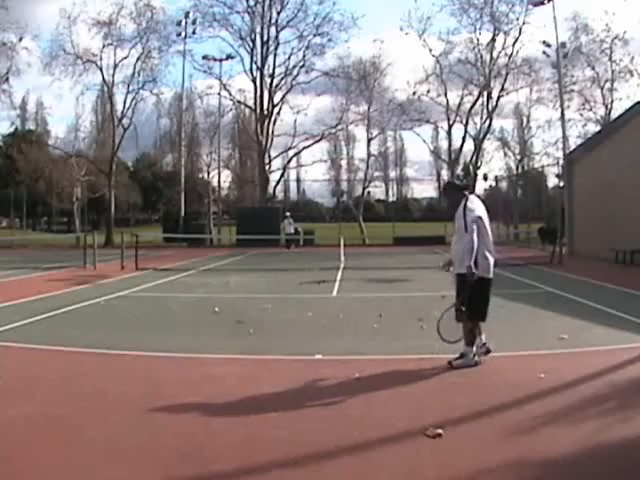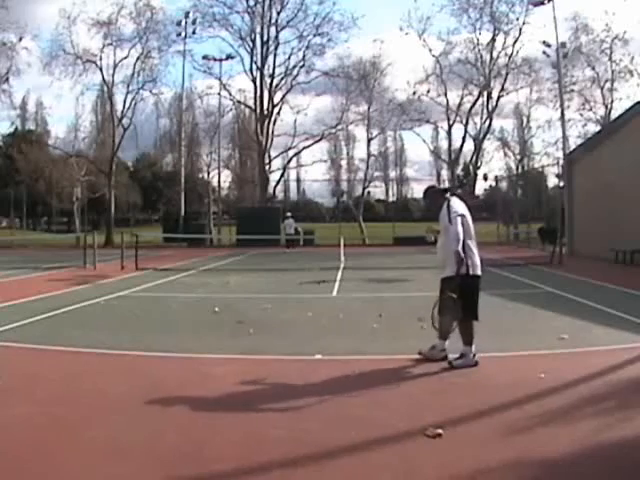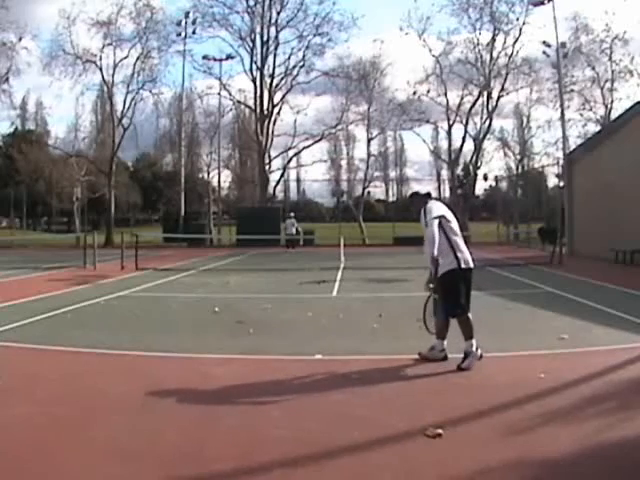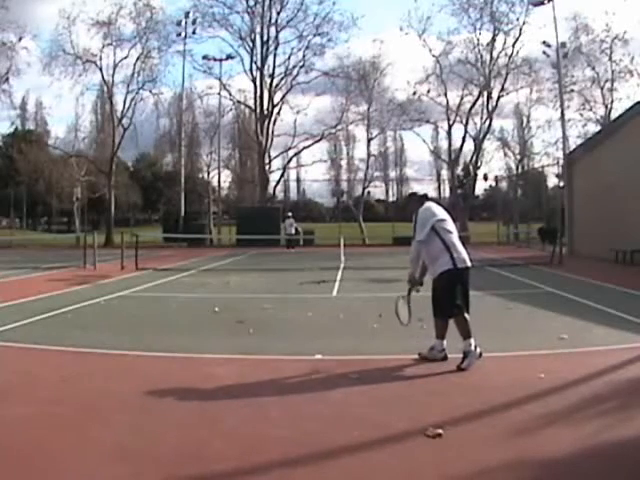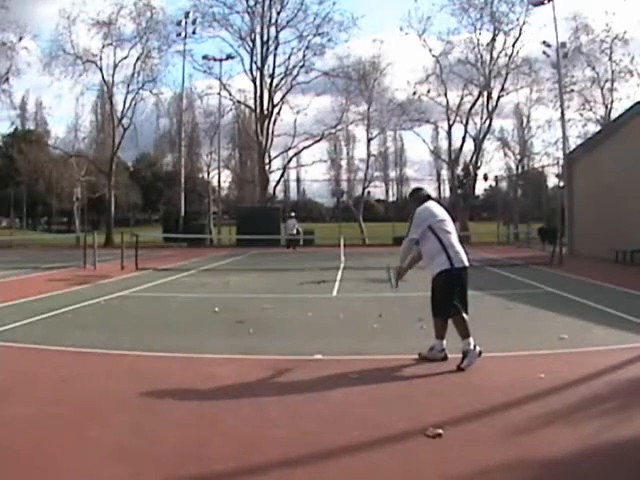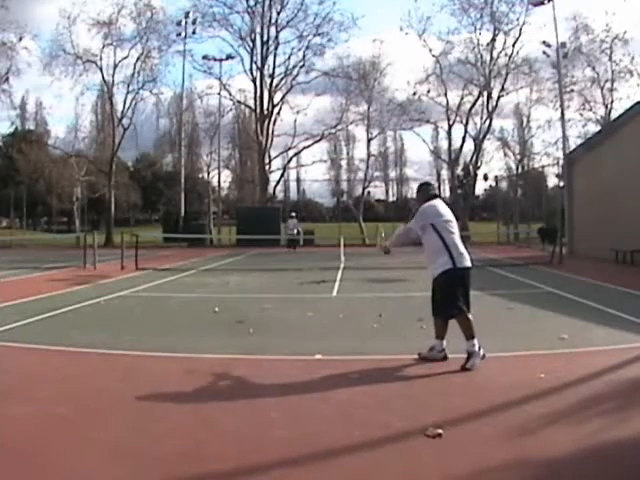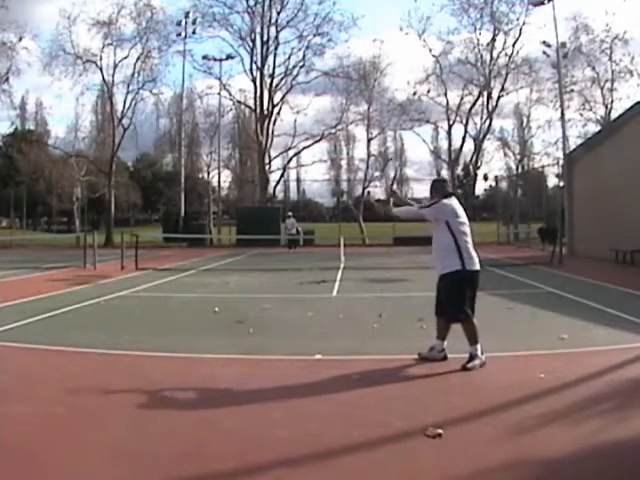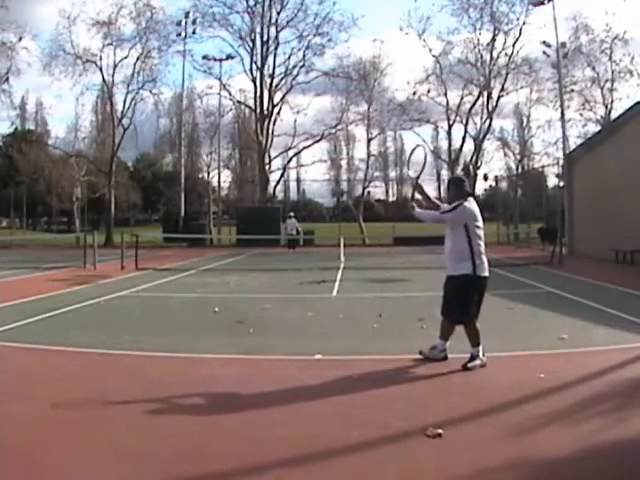
dt=0.5s
person 1, frame 1
left shoulder: (466, 207)
right shoulder: (471, 204)
left elbow: (470, 238)
left wrist: (469, 265)
right wrist: (453, 259)
left hip: (472, 270)
right hip: (476, 268)
left knee: (468, 313)
right knee: (472, 312)
left ankle: (469, 354)
right ankle: (480, 344)
person 1, frame 2
left shoulder: (450, 206)
right shoulder: (449, 206)
left elbow: (455, 229)
left wrist: (457, 251)
right wrist: (437, 234)
left hip: (462, 269)
right hip: (452, 269)
left knee: (463, 314)
right knee: (446, 310)
left ankle: (469, 355)
right ankle: (440, 348)
person 1, frame 3
left shoulder: (429, 207)
right shoulder: (434, 209)
left elbow: (431, 229)
left wrist: (433, 255)
right wrist: (432, 275)
left hip: (455, 266)
right hip: (447, 267)
left knee: (459, 308)
right knee: (442, 309)
left ankle: (472, 349)
right ankle: (439, 348)
person 1, frame 4
left shoulder: (424, 211)
right shoulder: (430, 213)
left elbow: (417, 243)
right elbow: (427, 250)
left wrist: (412, 272)
right wrist: (420, 276)
left hip: (452, 266)
right hip: (444, 268)
left knee: (456, 308)
right knee: (440, 309)
left ankle: (471, 348)
right ankle: (439, 348)
person 1, frame 5
left shoulder: (423, 211)
right shoulder: (430, 212)
left elbow: (409, 242)
right elbow: (421, 248)
left wrist: (400, 265)
right wrist: (406, 268)
left hip: (450, 267)
right hip: (444, 268)
left knee: (454, 308)
right knee: (439, 309)
left ankle: (470, 347)
right ankle: (439, 348)
person 1, frame 6
left shoulder: (428, 208)
right shoulder: (435, 209)
left elbow: (407, 230)
right elbow: (416, 234)
left wrist: (389, 245)
right wrist: (395, 243)
left hip: (453, 267)
right hip: (445, 268)
left knee: (458, 308)
right knee: (439, 310)
left ankle: (474, 349)
right ankle: (439, 349)
person 1, frame 7
left shoulder: (444, 205)
right shoulder: (445, 207)
left elbow: (416, 213)
right elbow: (421, 211)
left wrist: (394, 210)
right wrist: (401, 201)
left hip: (461, 270)
right hip: (450, 270)
left knee: (463, 313)
right knee: (443, 311)
left ankle: (477, 353)
right ankle: (439, 349)
person 1, frame 8
left shoulder: (465, 207)
right shoulder: (460, 207)
left elbow: (436, 217)
right elbow: (439, 209)
left wrist: (416, 211)
right wrist: (422, 192)
left hip: (470, 273)
right hip: (457, 272)
left knee: (465, 317)
right knee: (449, 313)
left ankle: (478, 355)
right ankle: (440, 349)
